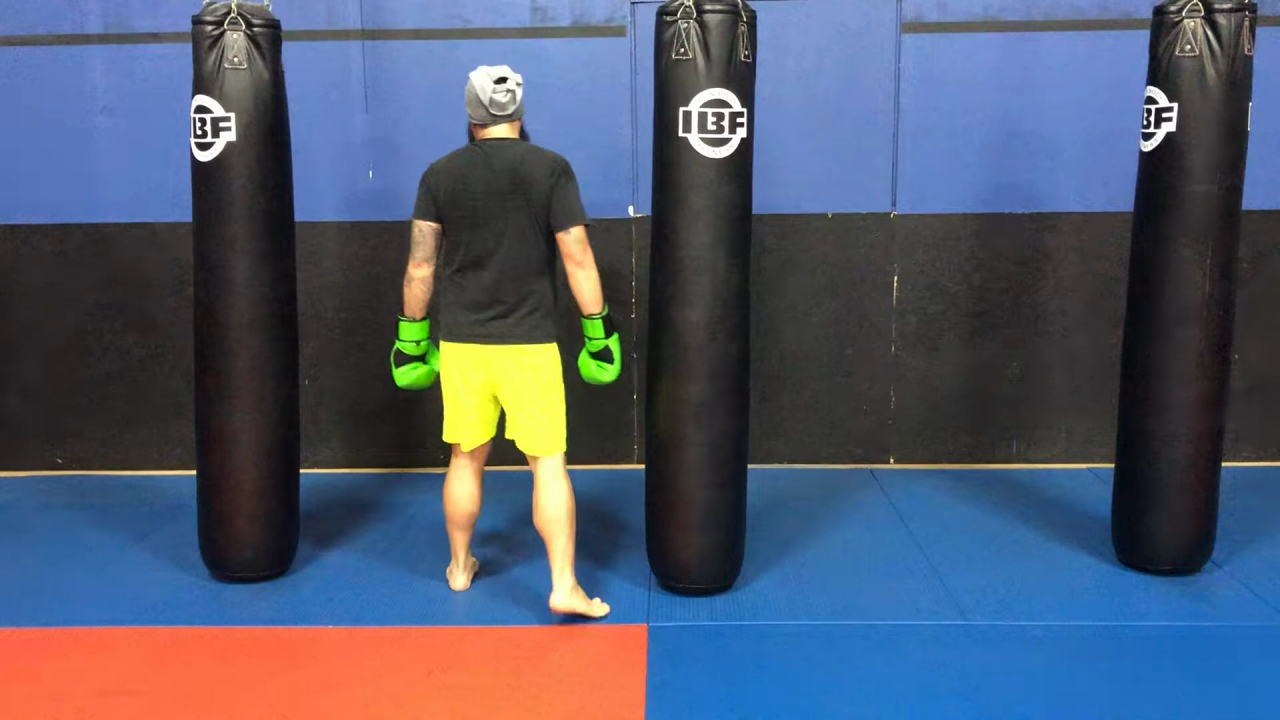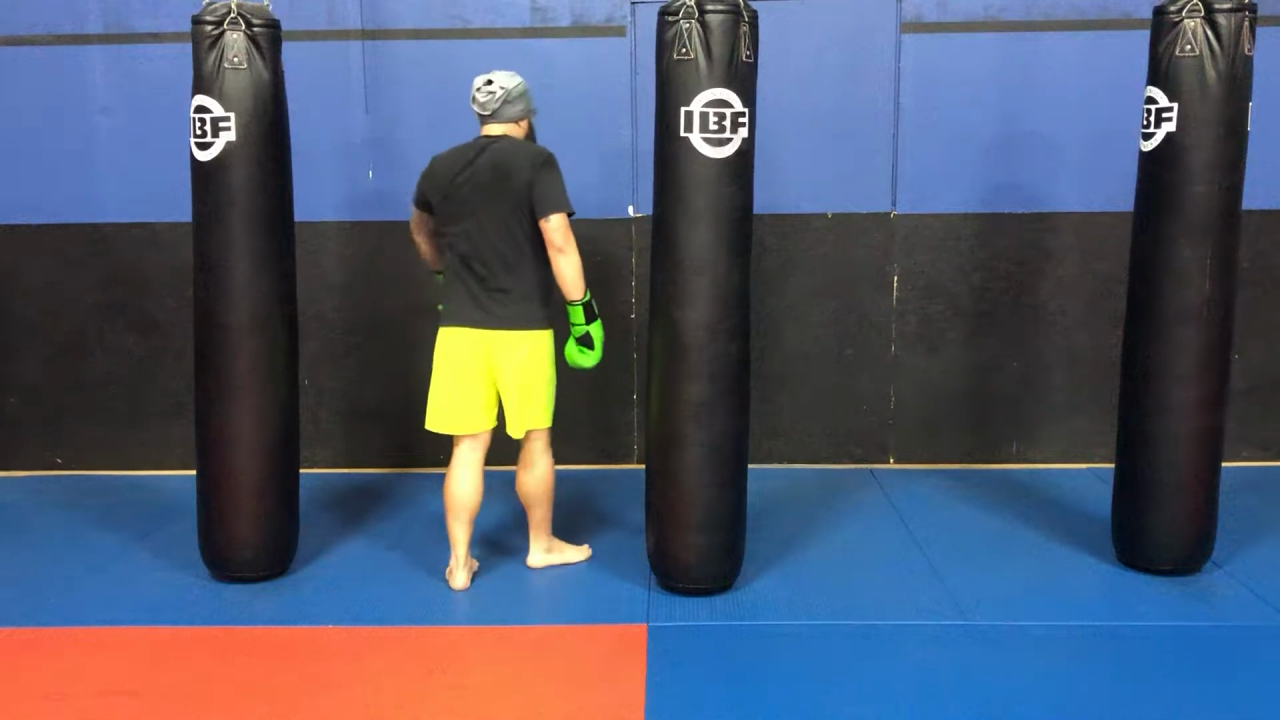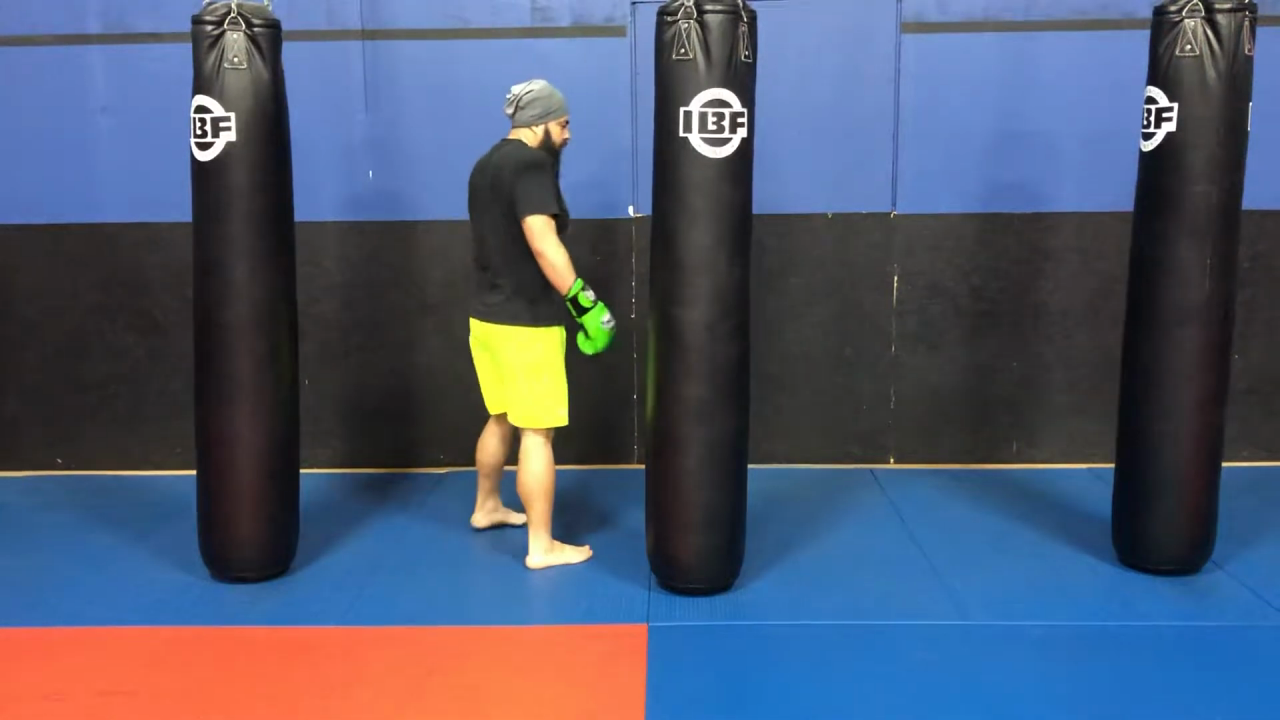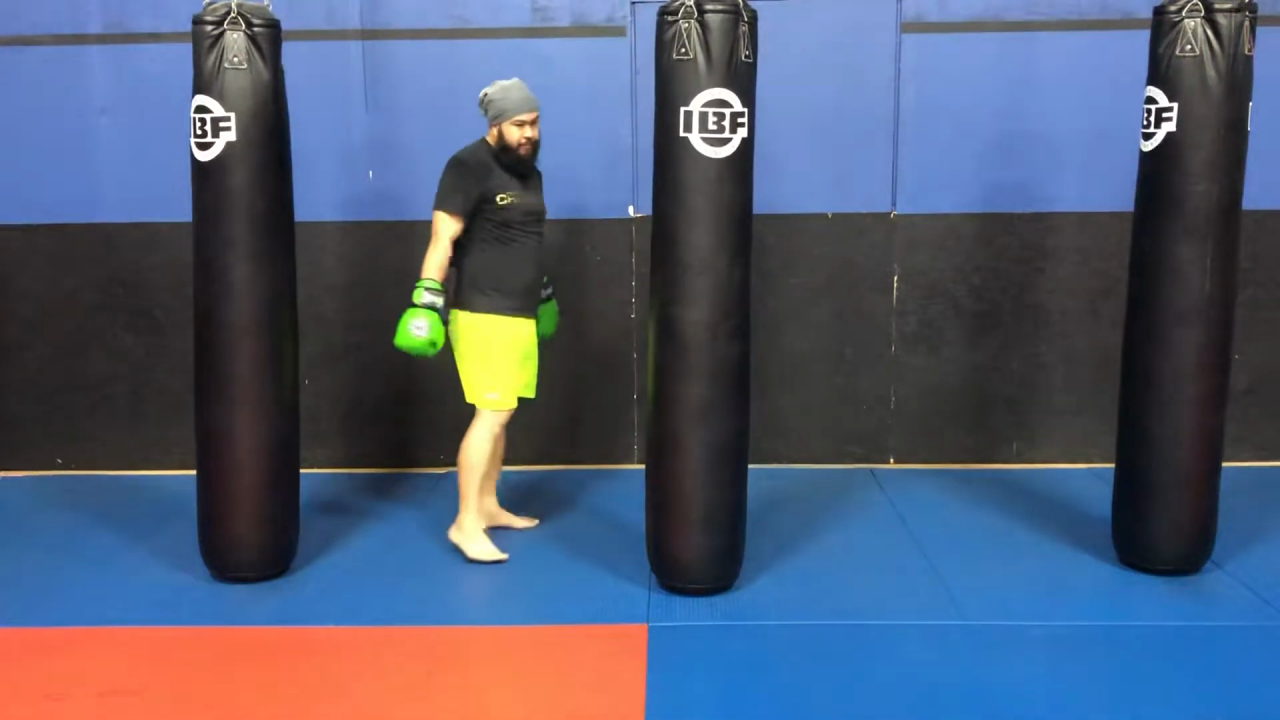
dt=0.5s
person 1, frame 1
left shoulder: (441, 174)
right shoulder: (551, 169)
left elbow: (420, 265)
right elbow: (578, 258)
left wrist: (411, 334)
right wrist: (599, 329)
left hip: (461, 343)
right hip: (529, 343)
left knee: (466, 459)
right knee: (549, 463)
left ankle: (459, 565)
right ankle: (565, 586)
person 1, frame 2
left shoulder: (440, 168)
right shoulder: (536, 162)
left elbow: (422, 236)
right elbow: (560, 246)
right wrist: (584, 313)
left hip: (460, 328)
right hip: (524, 328)
left knee: (469, 445)
right knee: (534, 440)
left ankle: (460, 562)
right ankle: (542, 545)
person 1, frame 3
left shoulder: (486, 165)
right shoulder: (531, 165)
right elbow: (543, 244)
right wrist: (583, 301)
left hip: (486, 315)
right hip: (527, 322)
left knee: (502, 419)
right knee: (536, 432)
left ankle: (486, 506)
right ankle: (542, 545)
person 1, frame 4
left shoulder: (528, 169)
right shoulder: (470, 166)
right elbow: (443, 237)
left wrist: (545, 292)
right wrist: (427, 301)
left hip: (519, 313)
right hip: (483, 312)
left knee: (500, 413)
right knee: (493, 412)
left ankle: (487, 506)
right ankle: (464, 522)
